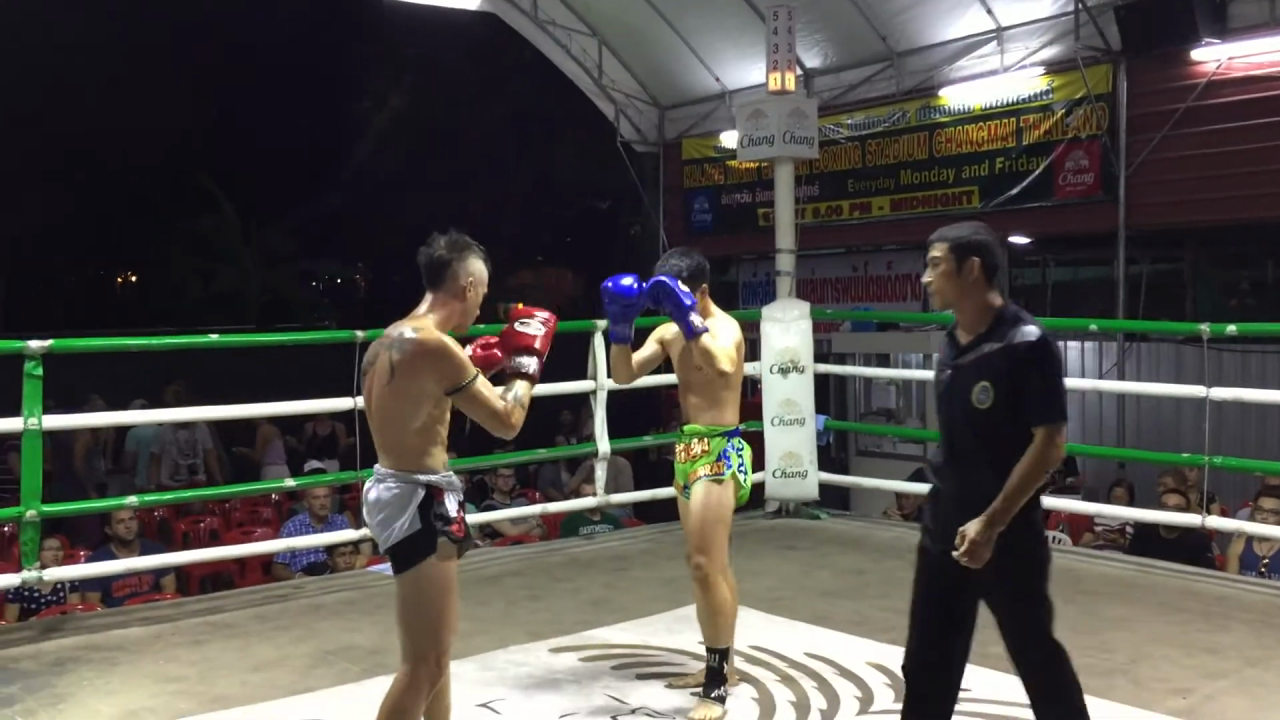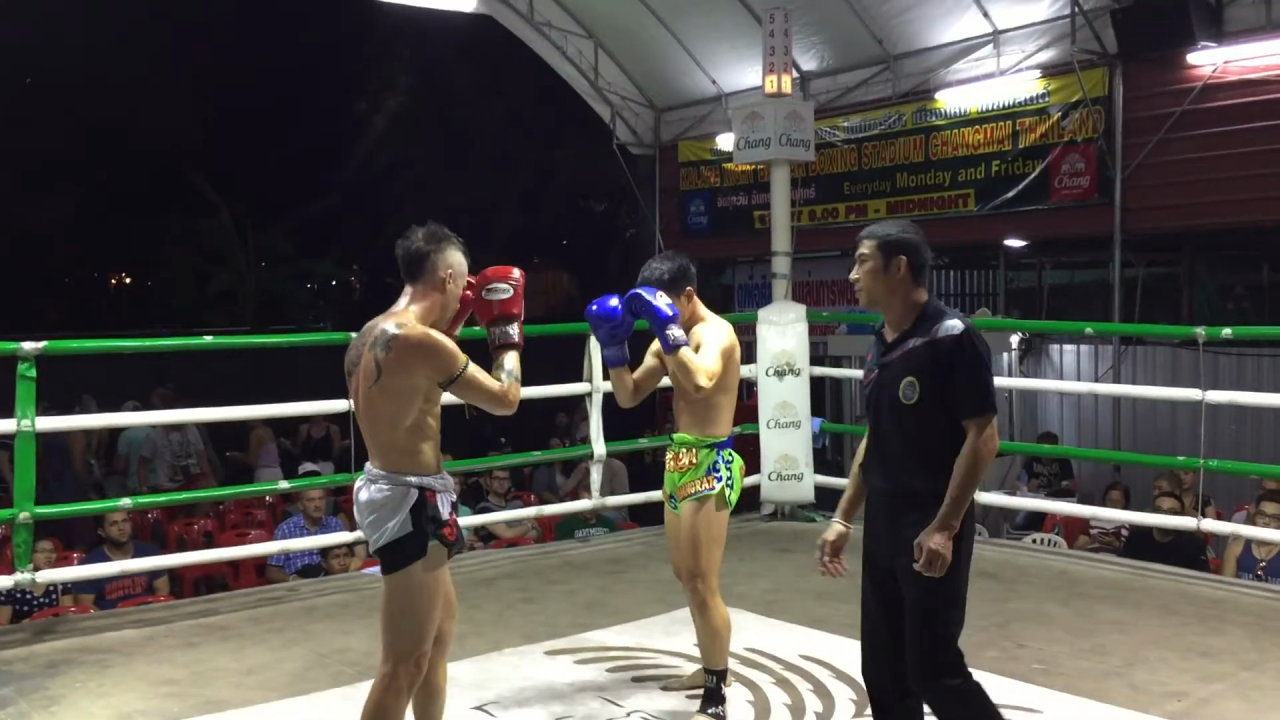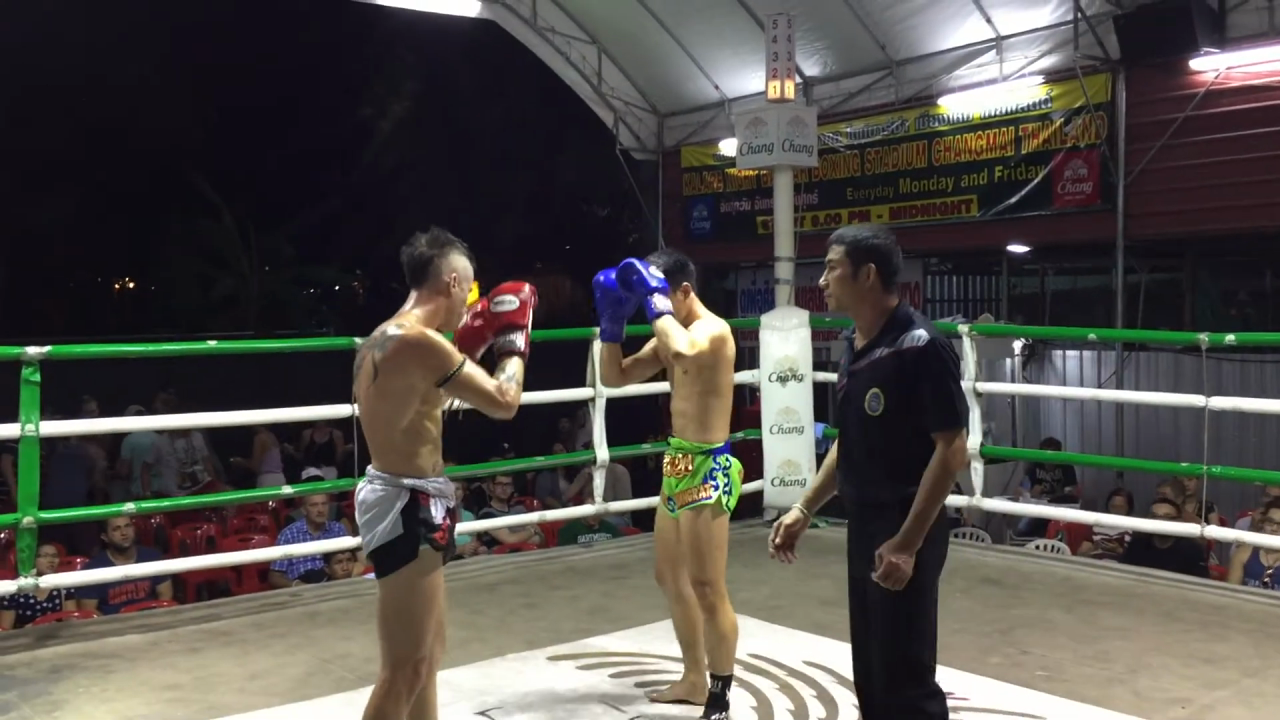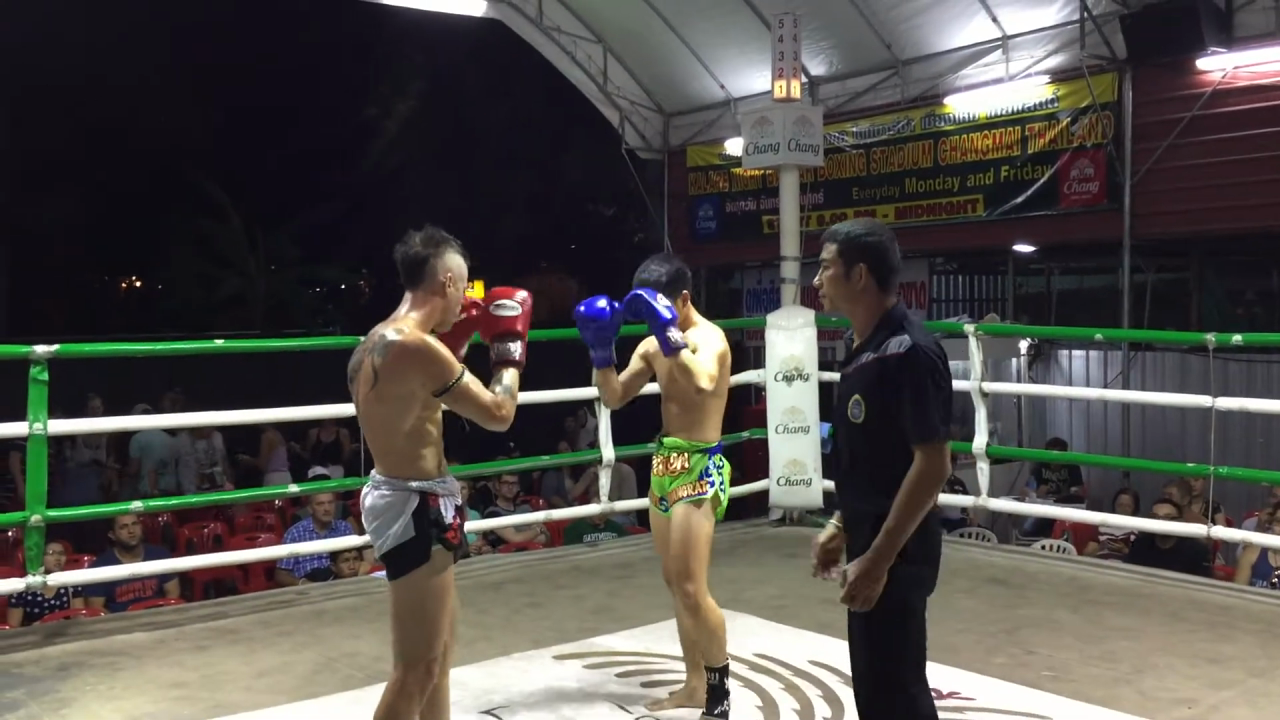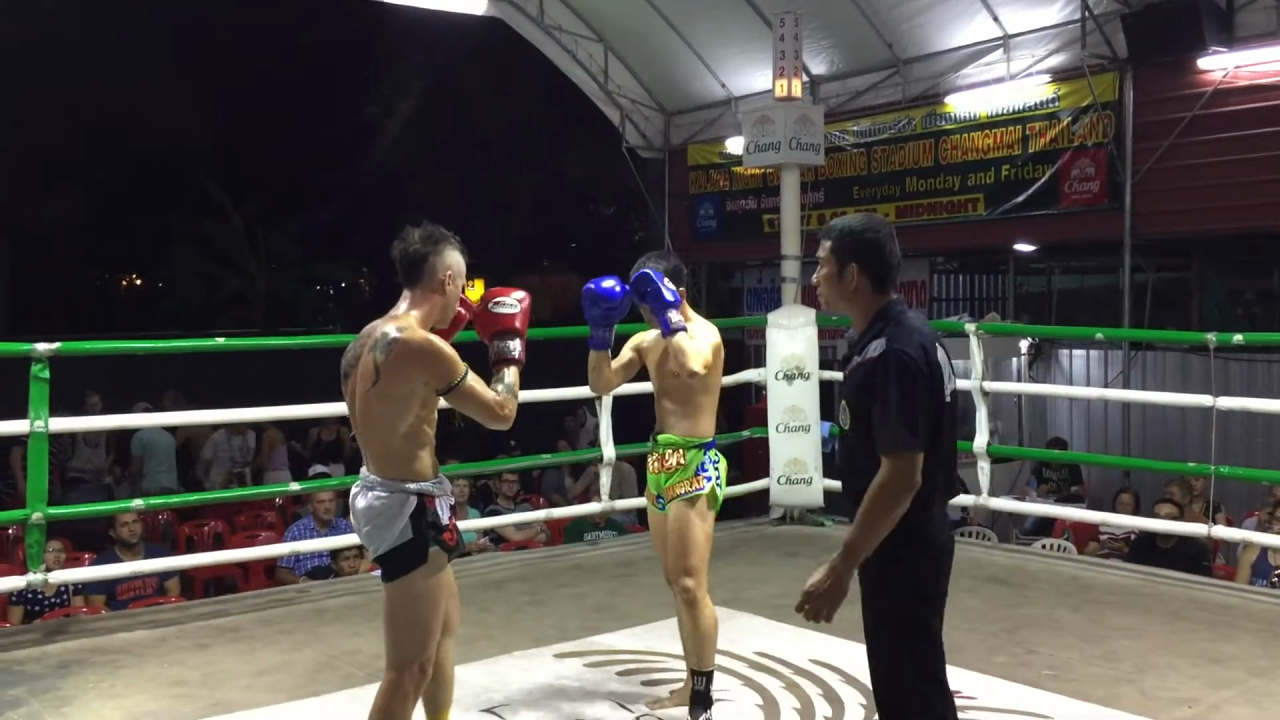
dt=0.3s
person 1, frame 1
left shoulder: (1026, 343)
right shoulder: (951, 344)
left elbow: (1049, 444)
left wrist: (991, 522)
left hip: (1004, 530)
right hip: (945, 524)
left knee: (1036, 654)
right knee: (927, 660)
person 1, frame 2
left shoulder: (953, 338)
right shoulder: (882, 344)
left elbow: (982, 438)
left wrist: (945, 527)
right wrist: (842, 518)
left hip: (930, 533)
right hip: (882, 526)
left knee: (933, 667)
right knee: (884, 666)
person 1, frame 3
left shoulder: (921, 347)
right shoulder: (855, 346)
left elbow: (951, 450)
left wrist: (907, 540)
right wrist: (804, 508)
left hip: (906, 537)
right hip: (866, 530)
right knee: (872, 676)
person 1, frame 4
left shoulder: (908, 351)
right shoulder: (862, 345)
left elbow: (932, 464)
left wrist: (879, 558)
right wrist: (841, 523)
left hip: (895, 548)
right hip: (870, 537)
right knee: (874, 680)
person 1, frame 5
left shoulder: (891, 352)
right shoulder: (905, 335)
left elbow: (901, 475)
left wrist: (840, 568)
left hip: (903, 547)
right hip: (917, 540)
person 2, frame 1
left shoulder: (389, 339)
right shoulder: (434, 346)
right elbow: (506, 421)
left wrist: (470, 366)
right wrist: (526, 359)
left hip: (395, 490)
right hip: (419, 502)
left knee: (441, 634)
right knee: (425, 660)
person 2, frame 2
left shoulder: (372, 334)
right shoulder: (419, 340)
right elbow: (505, 399)
left wrist: (452, 322)
right wrist: (506, 325)
left hip: (388, 489)
right hip: (411, 501)
left knee: (441, 625)
right knee: (405, 662)
person 2, frame 3
left shoulder: (383, 338)
right shoulder: (417, 341)
right elbow: (504, 401)
left wrist: (472, 342)
right wrist: (512, 335)
left hip: (401, 498)
right hip: (408, 506)
left knee: (428, 650)
right knee: (404, 668)
person 2, frame 4
left shoulder: (377, 341)
right shoulder: (415, 346)
right elbow: (498, 414)
left wrist: (457, 338)
right wrist: (509, 341)
left hip: (400, 498)
right hip: (417, 508)
left knee: (438, 648)
right knee: (417, 668)
person 2, frame 5
left shoulder: (368, 338)
right shoulder: (419, 345)
right elbow: (501, 412)
right wrist: (507, 339)
left hip: (382, 493)
right hip: (409, 507)
left knee: (444, 623)
right knee: (409, 668)
person 3, frame 1
left shoulder: (724, 327)
right shoulder: (669, 333)
left elbow: (724, 367)
right elbow: (622, 374)
left wrist: (689, 316)
right wrist: (620, 324)
left hip: (720, 452)
right hip: (688, 451)
left knee: (706, 565)
right knee: (711, 564)
right ankle: (718, 664)
person 3, frame 2
left shoulder: (717, 333)
right shoulder: (667, 341)
left elbow: (702, 381)
right elbow: (627, 396)
left wrist: (669, 326)
right wrist: (613, 346)
left hip: (710, 463)
right hip: (679, 460)
left knee: (700, 584)
right knee: (687, 575)
right ankle: (712, 667)
person 3, frame 3
left shoulder: (712, 329)
right shoulder: (669, 336)
left elbow: (681, 352)
right elbow: (613, 378)
left wrist: (655, 299)
right wrist: (611, 323)
left hip: (706, 469)
right hip: (677, 465)
left knee: (707, 589)
right knee: (669, 578)
right ankle: (695, 679)
person 3, frame 4
left shoulder: (709, 338)
right shoulder: (651, 346)
left elbow: (703, 385)
right elbow: (613, 397)
left wrist: (669, 331)
right wrist: (600, 348)
left hip: (699, 468)
right hip: (665, 466)
left knee: (690, 586)
right knee: (675, 584)
person 3, frame 5
left shoulder: (703, 332)
right shoulder: (644, 341)
left elbow: (694, 369)
right elbow: (601, 384)
left wrist: (670, 313)
right wrist: (600, 329)
left hip: (695, 464)
right hip: (659, 463)
left knee: (690, 584)
right knee: (675, 582)
